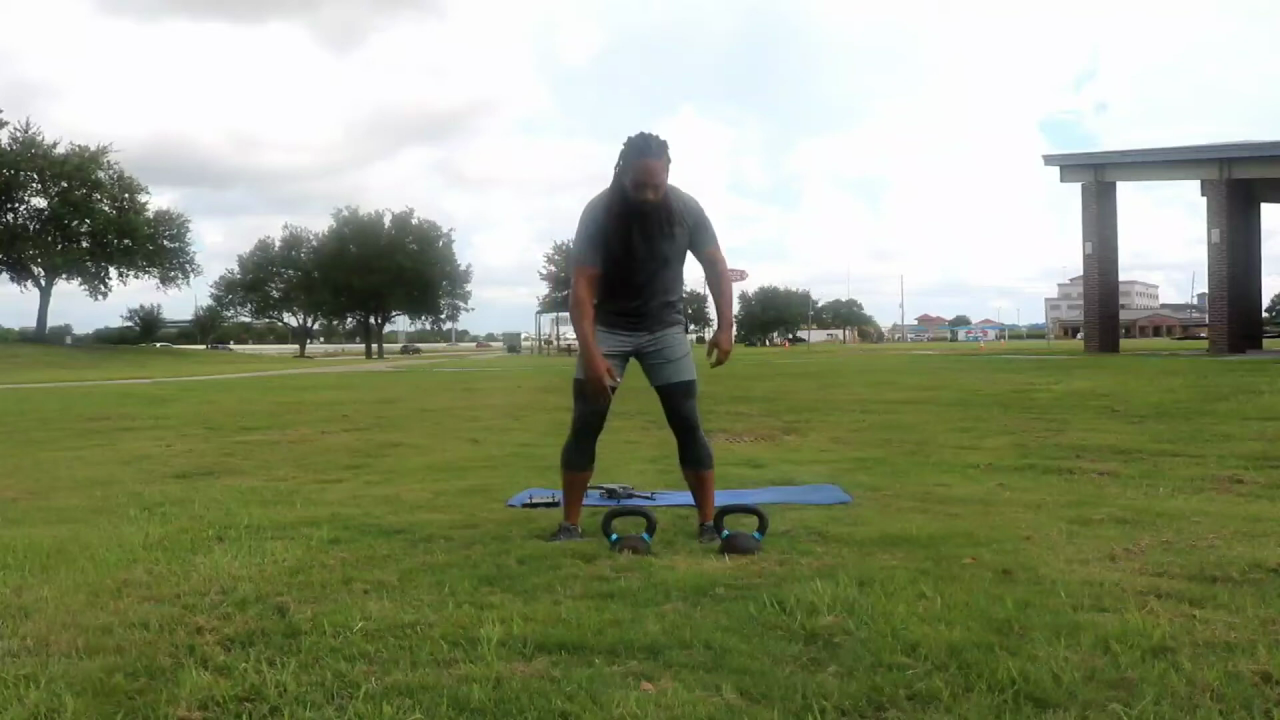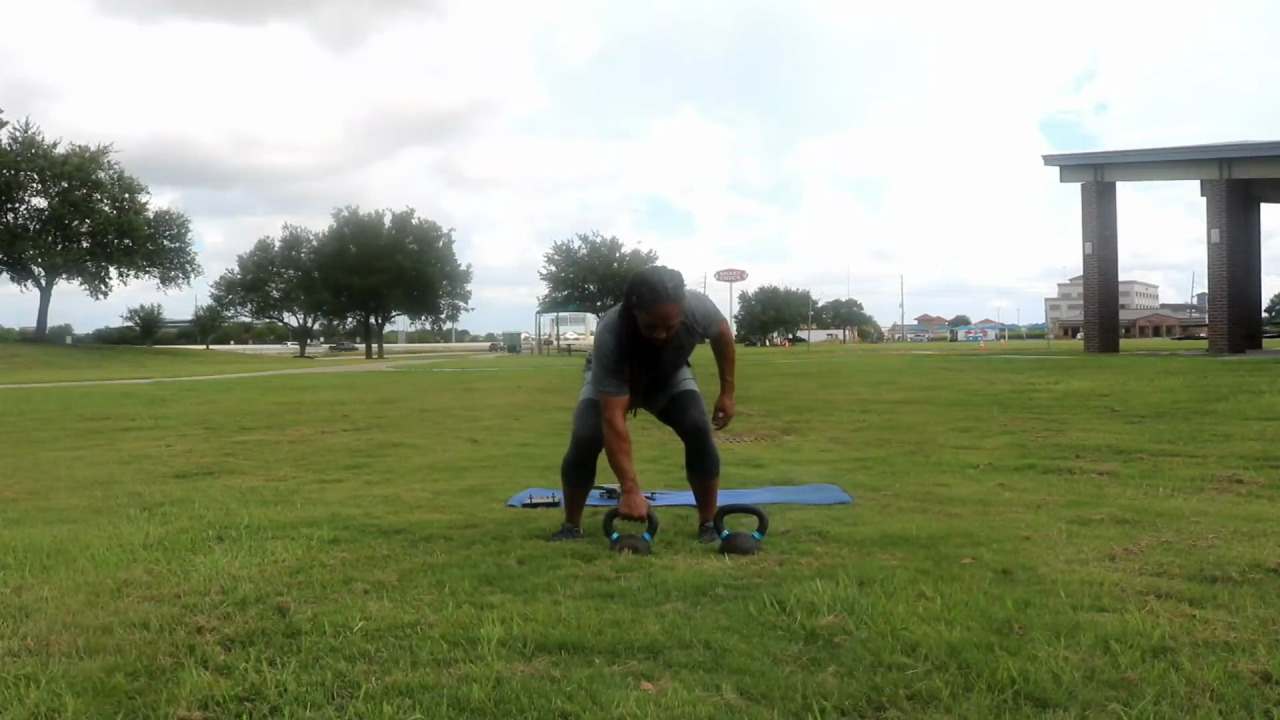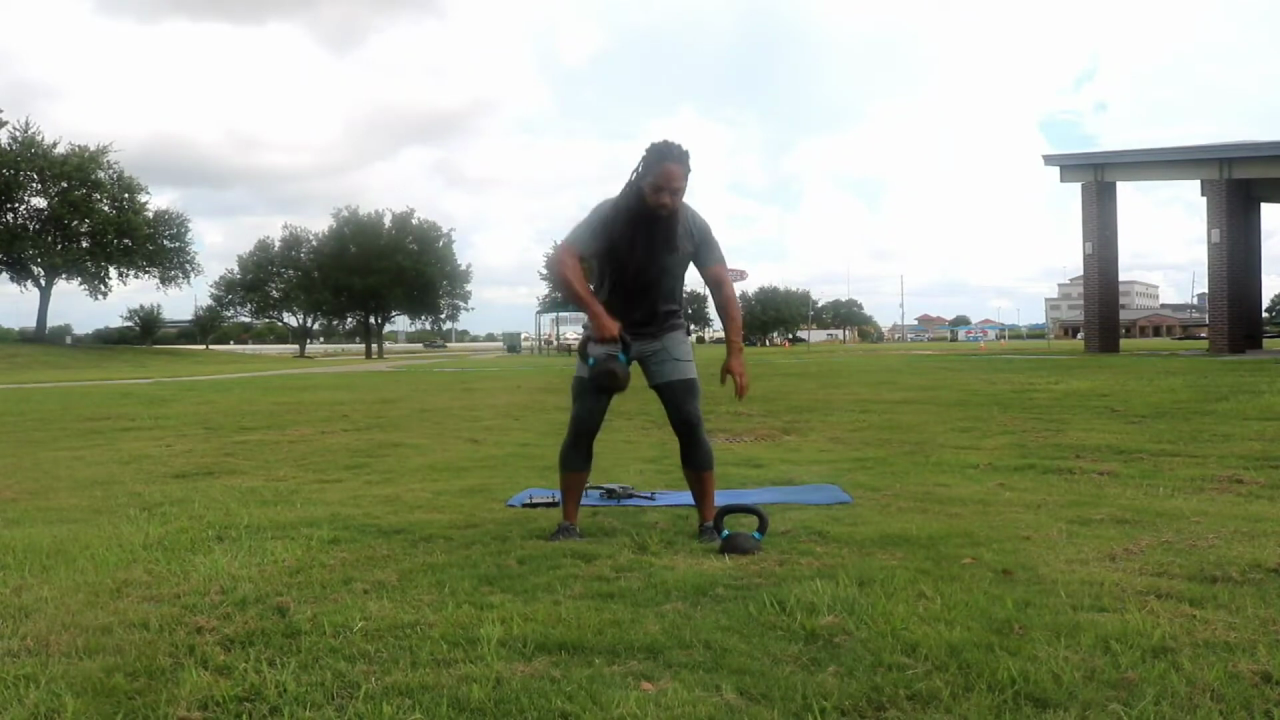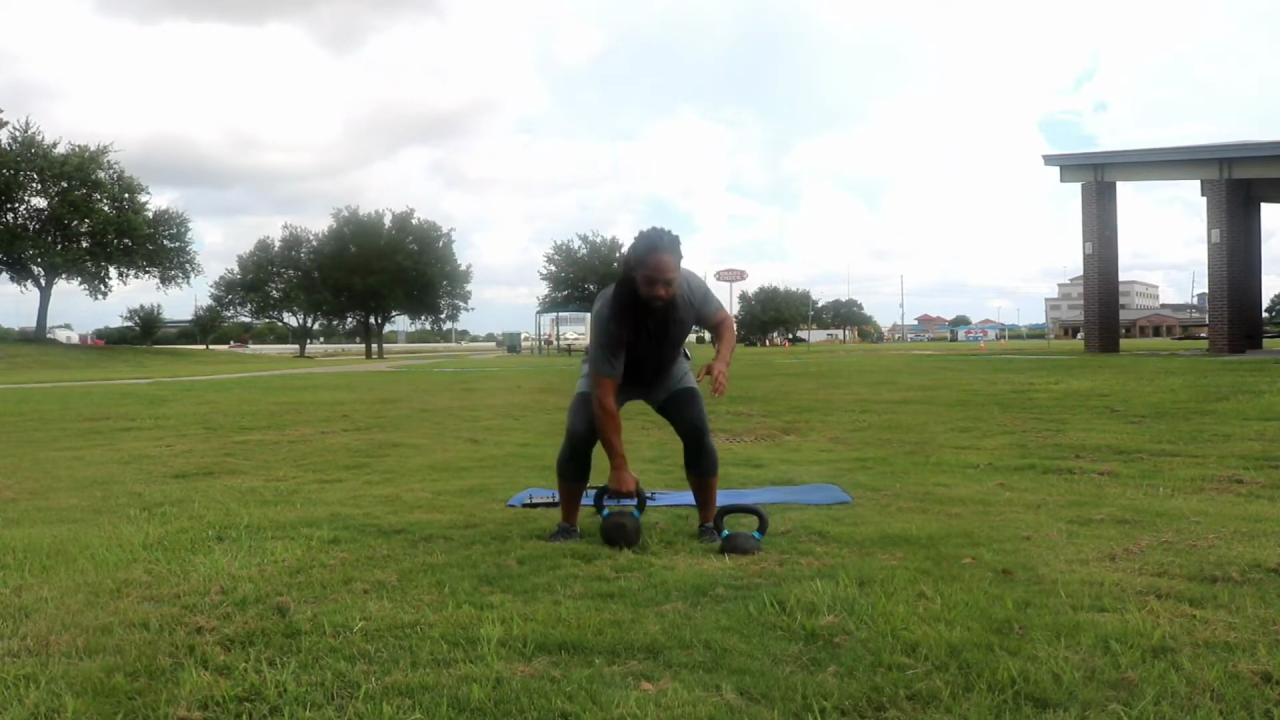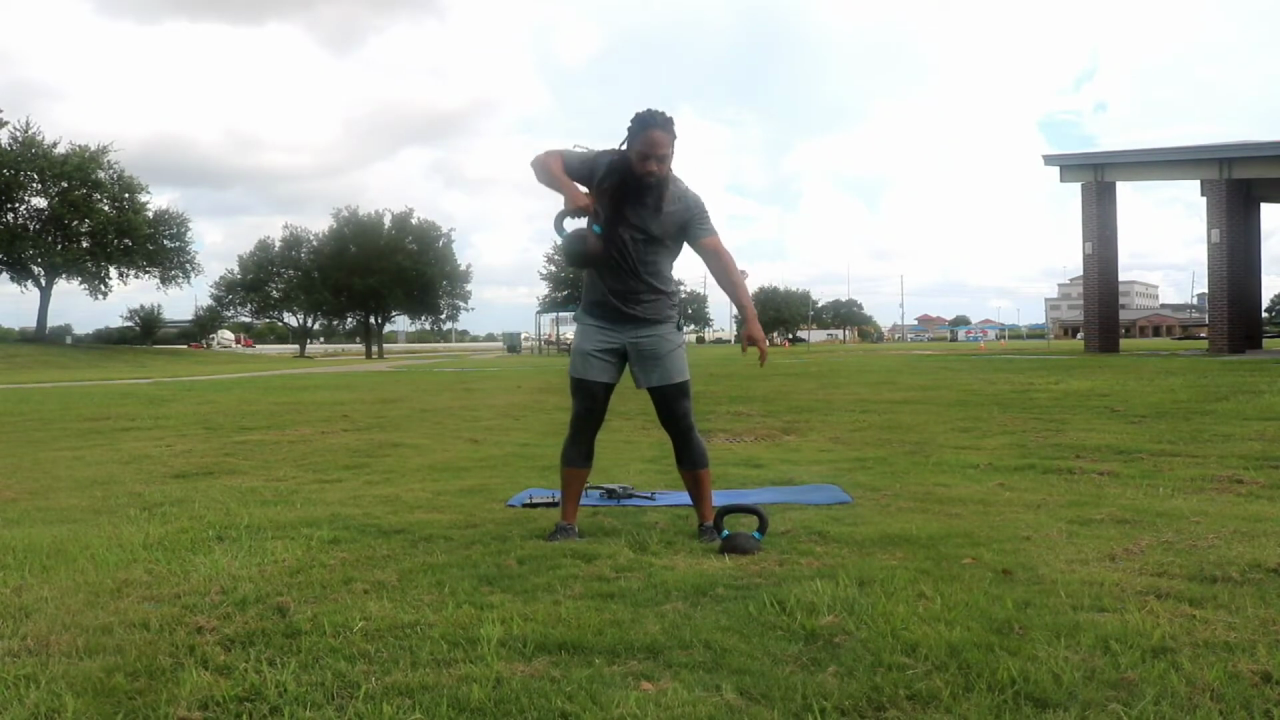
dt=1s
person 1, frame 1
left shoulder: (687, 209)
right shoulder: (598, 213)
left elbow: (715, 266)
right elbow: (582, 287)
left wrist: (725, 327)
right wrist: (590, 356)
left hip: (664, 328)
right hip: (608, 328)
left knee: (687, 423)
right knee: (586, 422)
left ankle: (708, 523)
right ankle: (569, 525)
person 1, frame 2
left shoulder: (698, 308)
right shoulder: (610, 334)
left elbow: (722, 334)
right elbow: (613, 420)
left wrist: (727, 391)
right wrist: (629, 490)
left hip: (670, 377)
right hip: (611, 380)
left knee: (699, 430)
right knee: (584, 438)
left ankle: (708, 524)
right ankle: (571, 526)
person 1, frame 3
left shoulder: (693, 226)
right shoulder: (612, 215)
left elbow: (721, 286)
right elbow: (561, 263)
left wrist: (735, 350)
right wrist: (597, 314)
left hip: (666, 332)
right hip: (610, 330)
left knee: (689, 424)
right knee: (581, 425)
left ankle: (708, 523)
right ankle: (568, 524)
person 1, frame 4
left shoulder: (693, 289)
right shoulder: (610, 311)
left elbow: (723, 322)
right elbow: (604, 398)
left wrist: (722, 358)
right wrist: (619, 467)
left hip: (667, 371)
right hip: (612, 374)
left knee: (697, 429)
right knee: (578, 434)
left ankle: (708, 524)
right ankle: (568, 524)
person 1, frame 5
left shoulder: (684, 199)
right shoulder: (605, 170)
left elbow: (718, 257)
right elbow: (543, 160)
left wrist: (749, 318)
right wrist: (568, 188)
left hip: (657, 325)
right hip: (599, 323)
left knee: (680, 425)
right knee: (583, 424)
left ankle: (707, 523)
right ankle: (567, 523)
